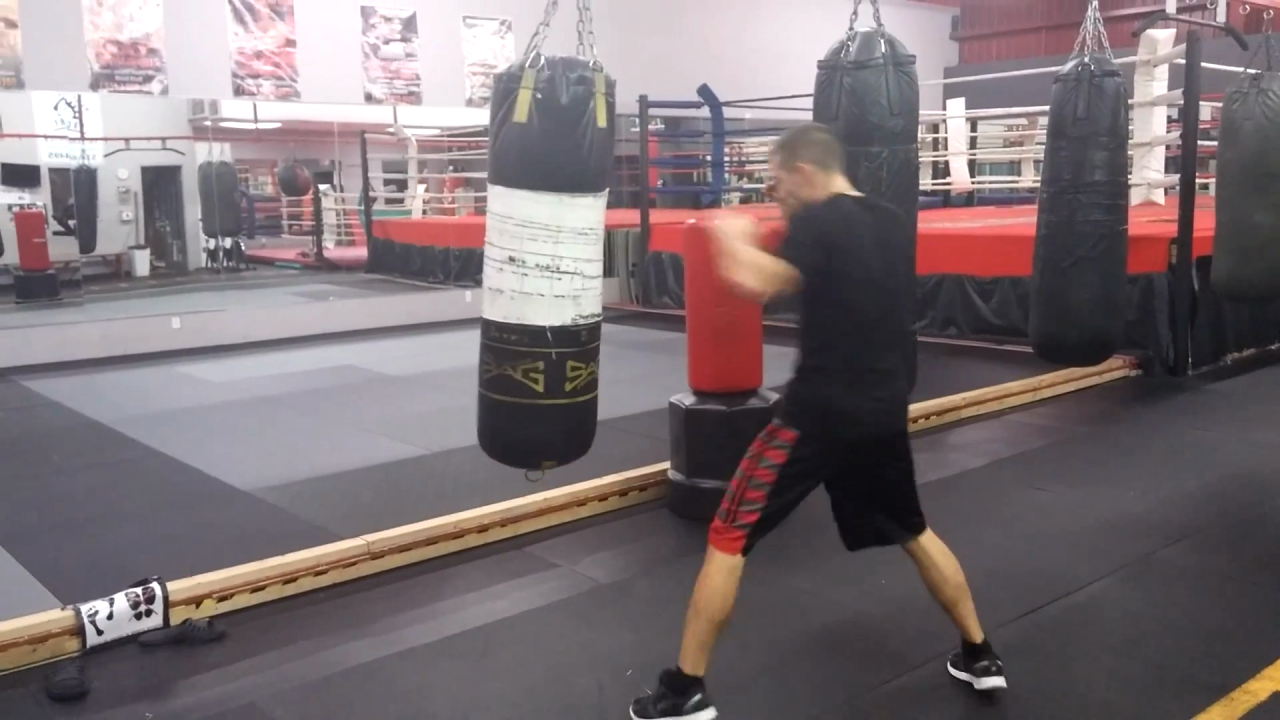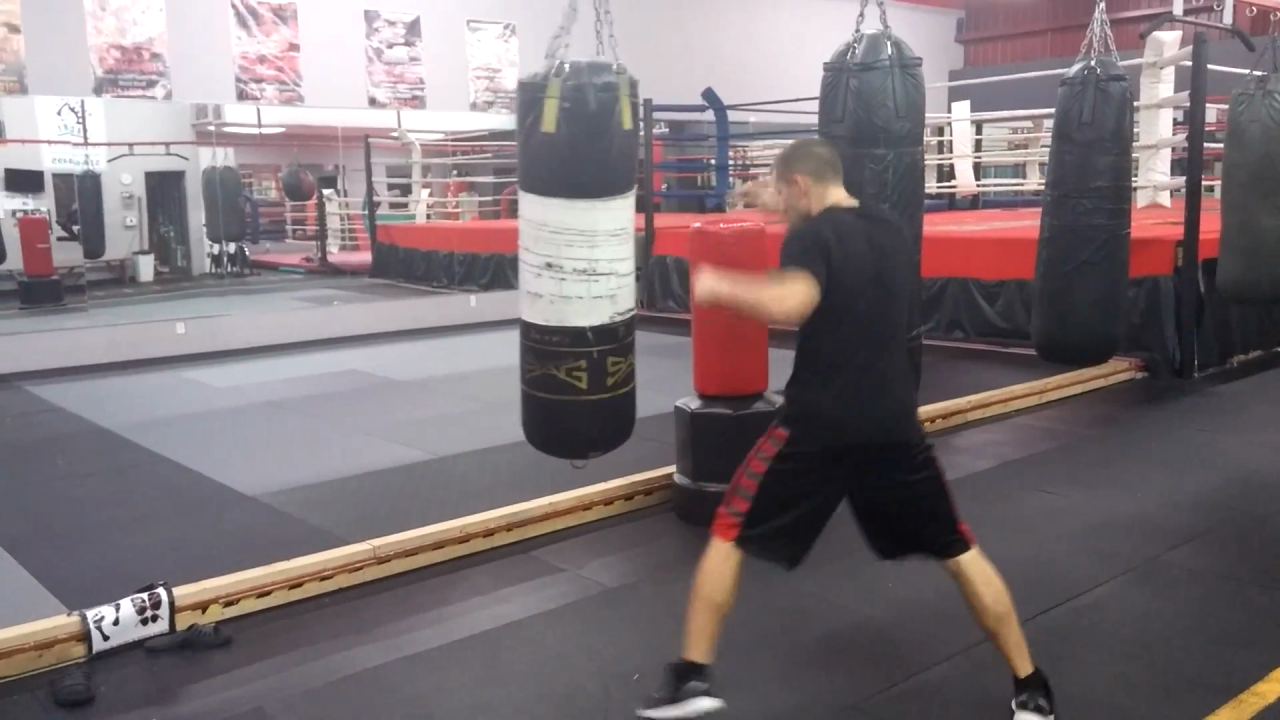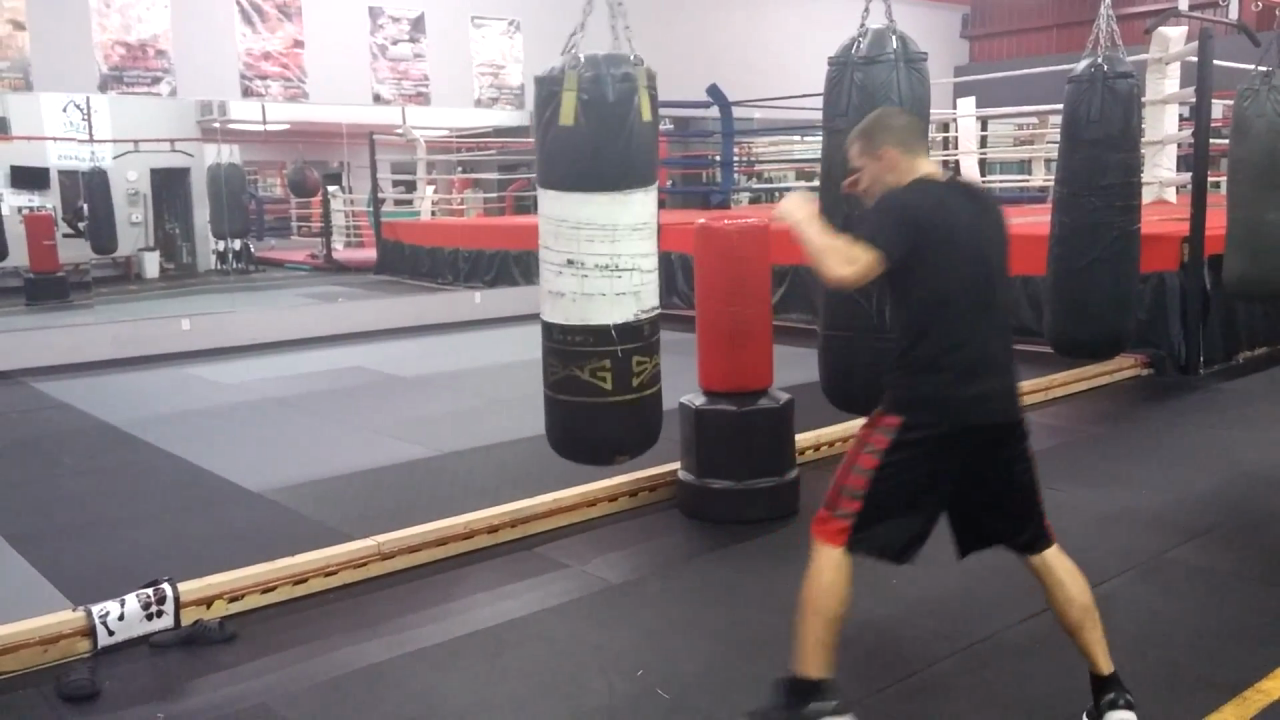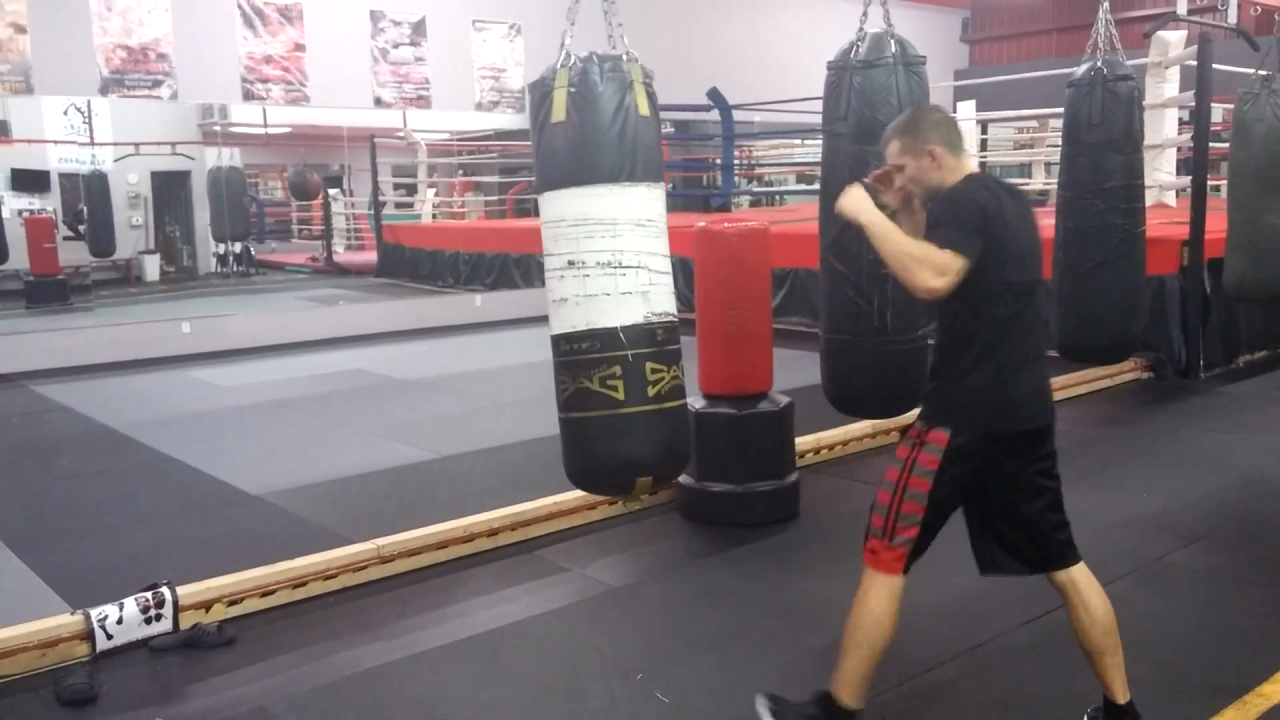
dt=0.5s
person 1, frame 1
left shoulder: (821, 222)
right shoulder: (888, 221)
left elbow: (752, 280)
left wrist: (730, 231)
right wrist: (783, 227)
left hip: (818, 413)
right hip: (884, 412)
left knee: (728, 538)
right knee: (912, 532)
right ankle: (979, 655)
person 1, frame 2
left shoulder: (814, 233)
right shoulder: (890, 231)
left elbow: (788, 305)
left wrist: (720, 286)
right wrist: (780, 215)
left hip: (814, 426)
right hip: (894, 425)
left knee: (730, 535)
right knee: (959, 553)
person 1, frame 3
left shoulder: (904, 205)
right shoulder: (983, 206)
left elbow: (846, 268)
left wrist: (801, 216)
left hip: (924, 409)
right hip: (996, 408)
left knee: (832, 536)
right knee: (1037, 546)
person 1, frame 4
left shoulder: (965, 202)
right shoulder: (1010, 203)
left elbow: (934, 279)
left wrist: (869, 215)
right wrist: (906, 209)
left hip: (964, 417)
right hip: (1025, 414)
left knee: (885, 560)
right knee: (1062, 562)
